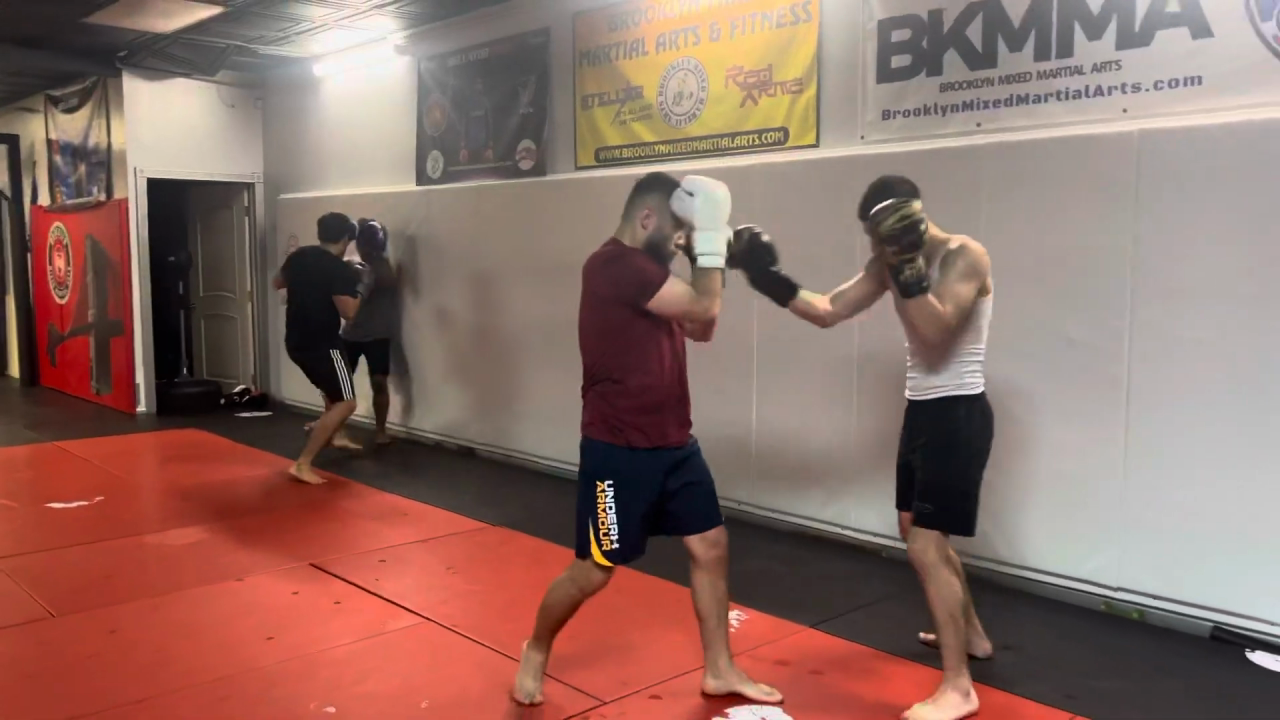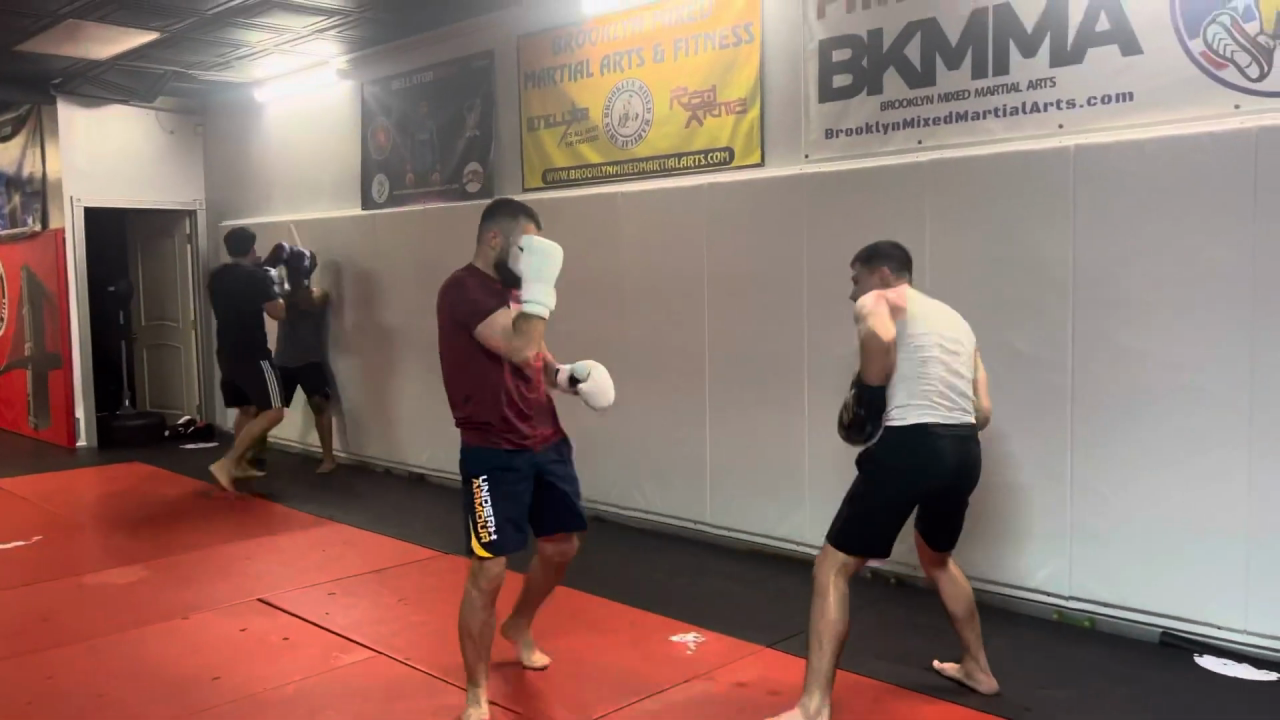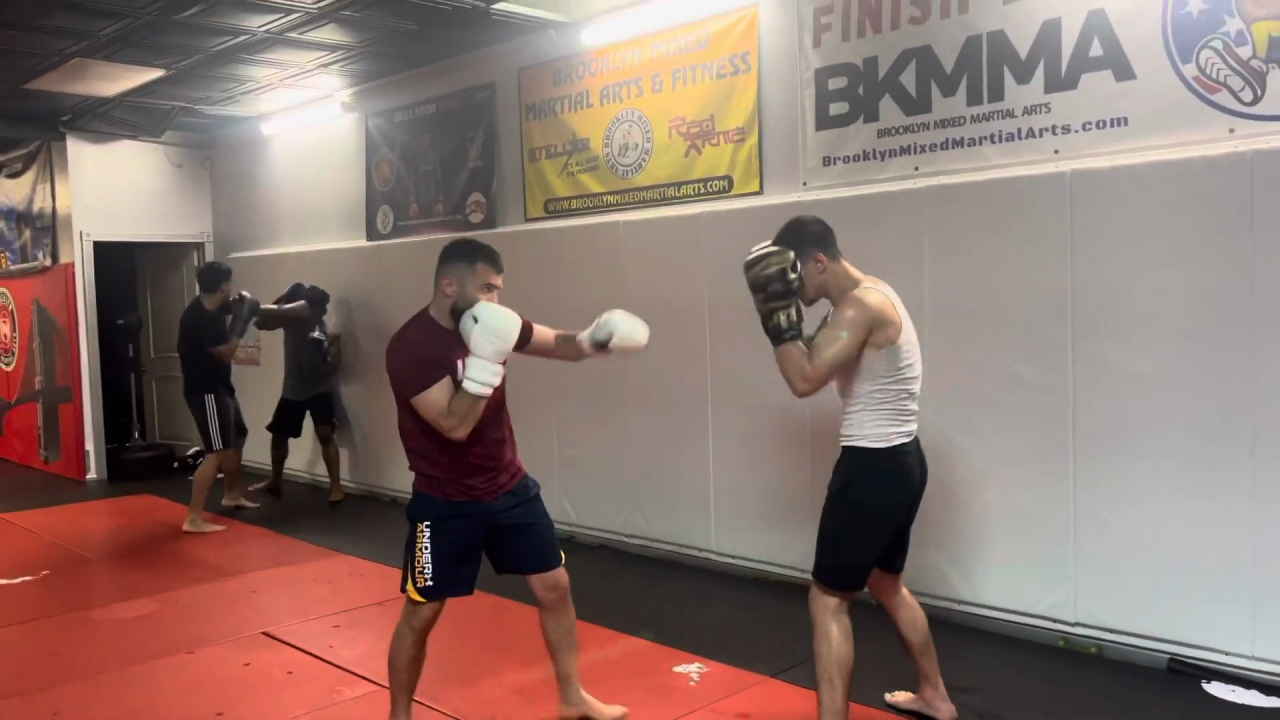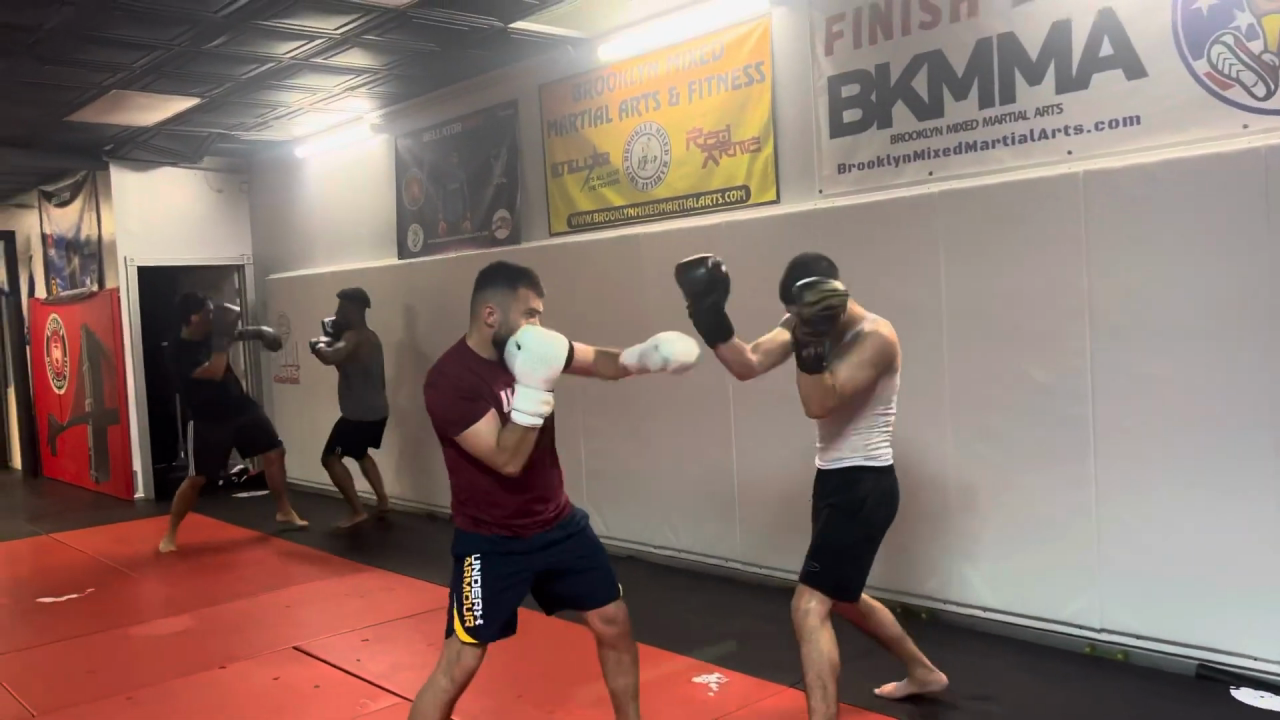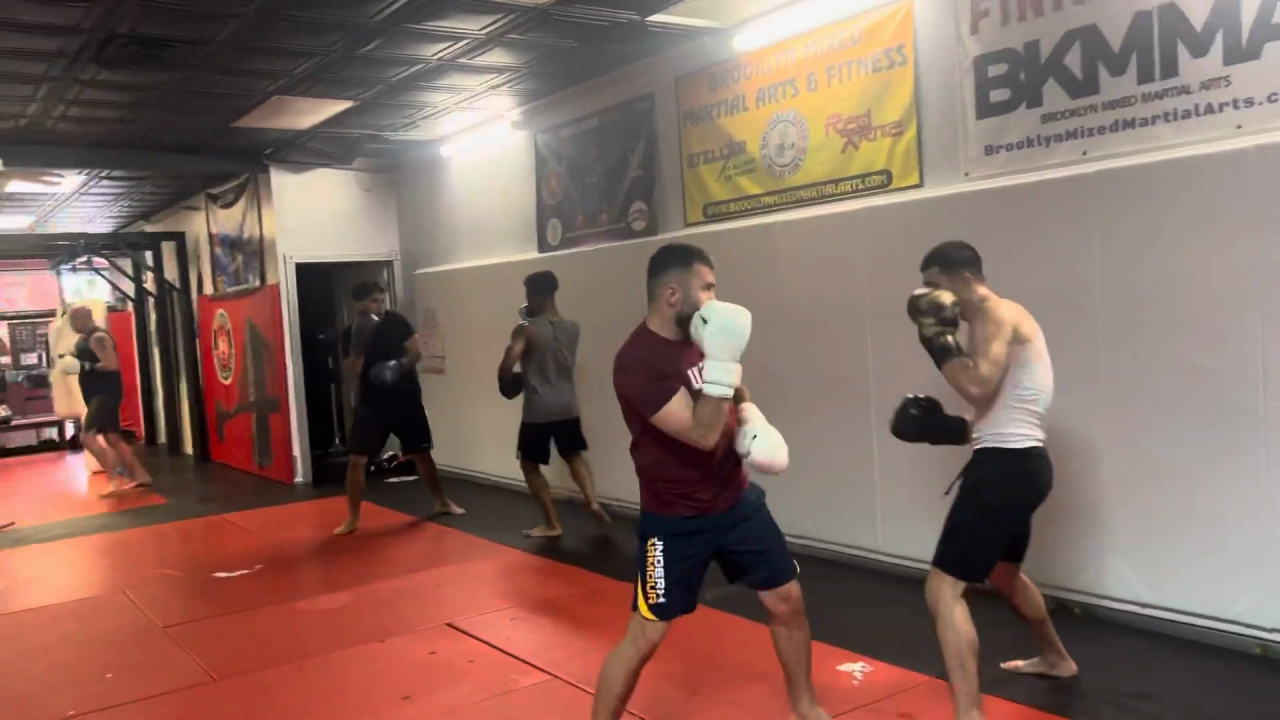
dt=0.7s
person 1, frame 1
left shoulder: (646, 267)
right shoulder: (615, 265)
left elbow: (701, 330)
right elbow: (705, 308)
left wrist: (708, 249)
right wrist: (711, 236)
left hip: (672, 443)
right hip: (618, 450)
left knee: (711, 549)
right knee: (592, 573)
left ankle: (719, 670)
right ankle: (535, 653)
person 1, frame 2
left shoulder: (515, 287)
right shoulder: (464, 290)
right elbow: (520, 349)
left wrist: (572, 376)
right wrist: (539, 286)
left hip: (546, 442)
right hip: (494, 454)
left knee: (562, 548)
right knee: (488, 573)
left ankle: (518, 633)
person 1, frame 3
left shoulder: (497, 325)
right shoulder: (409, 347)
left elbow: (559, 344)
right elbow: (455, 426)
left wrist: (598, 335)
right wrist: (485, 358)
left hip: (508, 487)
right hip: (446, 502)
left knee: (554, 589)
right knee: (421, 614)
person 1, frame 4
left shoulder: (528, 350)
right shoulder: (449, 380)
left elbow: (596, 361)
right elbow: (509, 460)
left wrist: (646, 354)
right wrist: (536, 385)
left hip: (557, 524)
right hip: (493, 541)
left knee: (613, 625)
right knee: (459, 664)
person 1, frame 5
left shoulder: (705, 331)
right shoulder: (637, 363)
left elbow: (735, 395)
right elbow: (702, 433)
left wrist: (756, 424)
right wrist: (722, 360)
left hip: (735, 502)
right hip: (674, 518)
left knee: (788, 601)
right knee: (645, 636)
person 2, frame 1
left shoulder: (965, 255)
right shoulder: (888, 264)
left elbow: (934, 330)
right elbow: (829, 311)
left wrist: (907, 267)
right wrist: (768, 277)
left hip: (957, 416)
right hip: (922, 412)
left knee: (926, 547)
right knee: (918, 531)
right ankle: (969, 631)
person 2, frame 2
left shoulder: (877, 303)
right shoulder: (955, 320)
left elbow: (880, 339)
right elbow: (982, 413)
left wrist: (867, 398)
left hip: (910, 448)
right hip: (961, 450)
left knee: (833, 569)
right knee: (937, 560)
right ankle: (977, 669)
person 2, frame 3
left shoulder: (862, 306)
right shoulder: (863, 296)
left elbow: (803, 382)
right elbow: (822, 363)
left wrist: (777, 307)
right wrist: (785, 314)
left hip: (875, 467)
right hip: (898, 463)
left knee: (827, 601)
right knee: (887, 584)
person 2, frame 4
left shoulder: (876, 338)
right shoulder: (805, 327)
left elbow: (818, 406)
right elbow: (745, 364)
left wrist: (811, 345)
right wrist: (709, 312)
left hip: (863, 488)
right hip: (835, 483)
left knee: (809, 609)
right knee: (844, 598)
right ankle: (924, 673)
person 2, frame 5
left shoulder: (995, 315)
right shoulder: (999, 322)
left elbow: (977, 390)
left wrist: (938, 338)
right wrist: (941, 427)
left hip: (1004, 468)
right hip: (1024, 464)
left knee: (943, 590)
right knee: (1000, 573)
right ankle: (1056, 659)
person 3, frame 1
left shoulder: (298, 256)
right shoulder: (340, 269)
left elbow: (278, 283)
right elbow: (348, 312)
right wrist: (363, 283)
left hip: (296, 341)
right hip: (321, 344)
left knee: (334, 390)
right knee: (345, 404)
left ankle: (328, 433)
right ankle: (303, 464)
person 3, frame 2
left shoulder: (216, 276)
right shoulder: (255, 276)
right elbow: (278, 313)
right wrist: (275, 284)
left hip: (227, 354)
right hip: (252, 355)
left knee: (247, 408)
right knee: (273, 412)
left ankle: (238, 464)
right ankle: (227, 463)
person 3, frame 3
left shoulder: (213, 307)
right shoulder: (197, 319)
right elbow: (226, 354)
left wrist: (285, 311)
right wrist: (240, 322)
left hip: (219, 388)
right hip: (206, 392)
left knee: (236, 440)
right knee: (217, 453)
left ankle: (231, 495)
right ankle: (194, 519)
person 3, frame 4
left shoulder: (212, 331)
right shoulder: (179, 351)
left elbow: (234, 333)
right elbow: (215, 373)
left wrist: (257, 333)
right wrist: (221, 338)
left hip: (242, 408)
right hip: (207, 419)
left knee: (275, 453)
right knee: (197, 479)
left ankle: (285, 511)
right ankle: (170, 534)
person 3, frame 5
left shoulder: (397, 322)
right shoulder: (353, 333)
left elbow: (416, 354)
right elbow: (354, 371)
left wrist: (398, 366)
right wrist: (360, 343)
left hip: (406, 401)
right hip: (371, 406)
left knee: (421, 455)
right knee: (356, 461)
left ankle: (442, 502)
right ankle: (353, 518)
person 4, frame 1
left shoulder: (387, 266)
left elbow: (388, 282)
left wrist: (378, 253)
left hip: (378, 334)
right hip: (351, 332)
left knee: (379, 381)
left ankle: (381, 430)
person 4, frame 2
left shoulder: (319, 294)
right shoulder: (285, 292)
left elbow: (305, 304)
left wrist: (302, 278)
left hip: (311, 360)
right hip: (283, 360)
left knee: (318, 403)
left ankle: (329, 457)
person 4, frame 3
left shoulder: (329, 337)
right shoulder: (290, 324)
left elbow: (330, 370)
right elbow: (261, 323)
left wrist: (324, 354)
right wrist: (284, 300)
left hip: (319, 392)
right hip: (292, 392)
left knee: (325, 434)
right knee: (278, 436)
left ankle: (336, 487)
right ankle: (275, 481)
person 4, frame 4
left shoulder: (353, 336)
right shoulder: (371, 337)
left elbow: (329, 356)
left wrist: (318, 345)
right wrist: (333, 338)
left hip: (358, 413)
right hip: (377, 410)
left knee: (330, 459)
right knee: (360, 453)
left ankle: (357, 510)
right ankle: (383, 502)
person 4, frame 5
left shoulder: (526, 329)
right shoulder: (573, 328)
left elbow: (506, 367)
left wrist: (509, 379)
left hip: (538, 410)
right hip: (567, 407)
left knee: (530, 465)
right knee: (575, 456)
left ankle: (551, 524)
right ankle: (593, 503)
